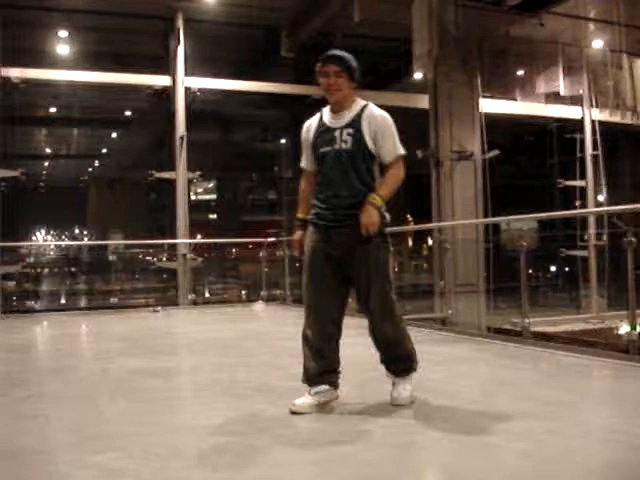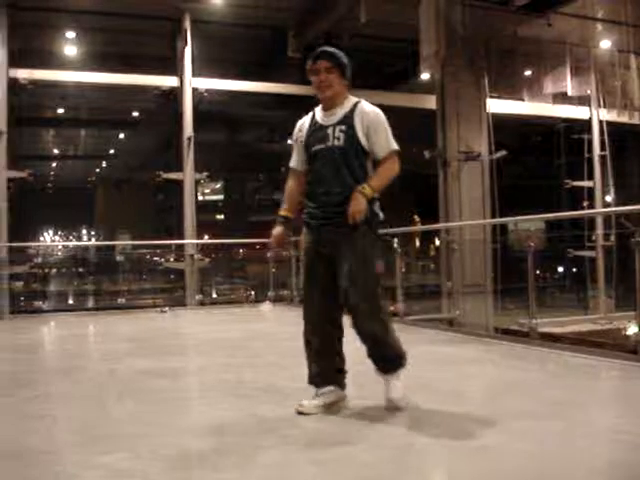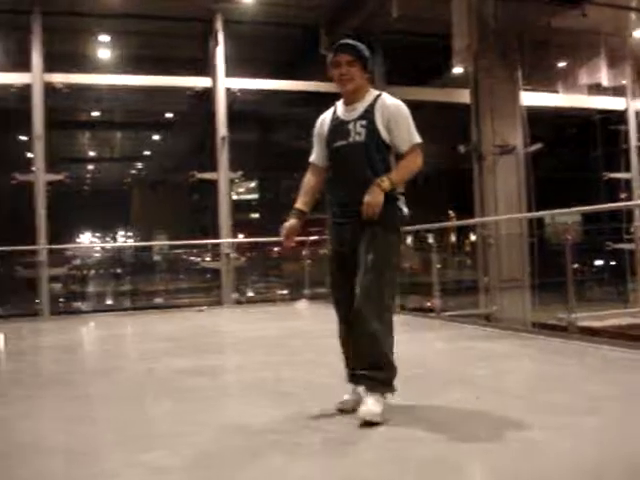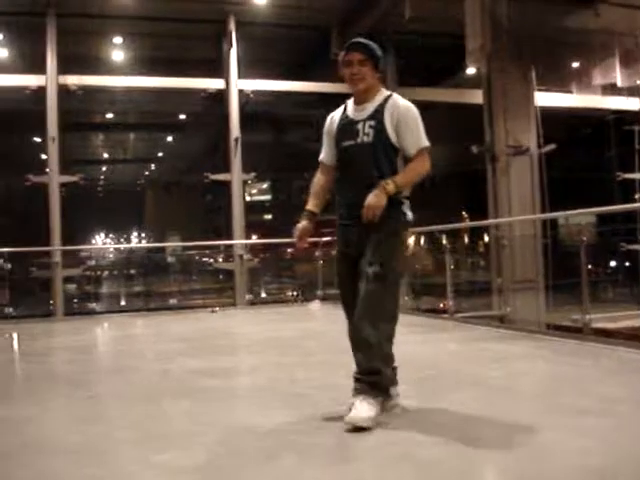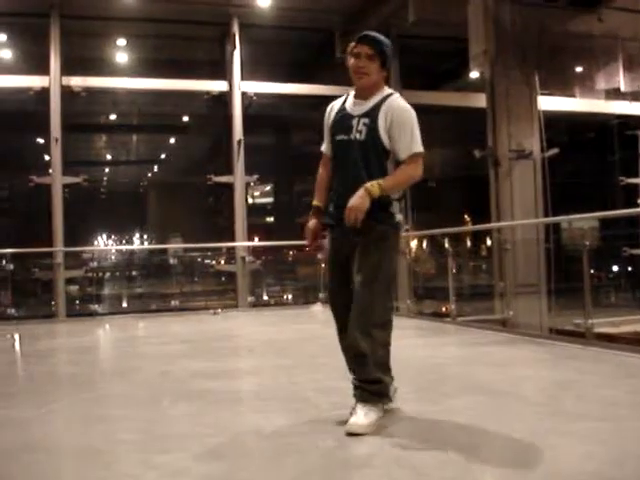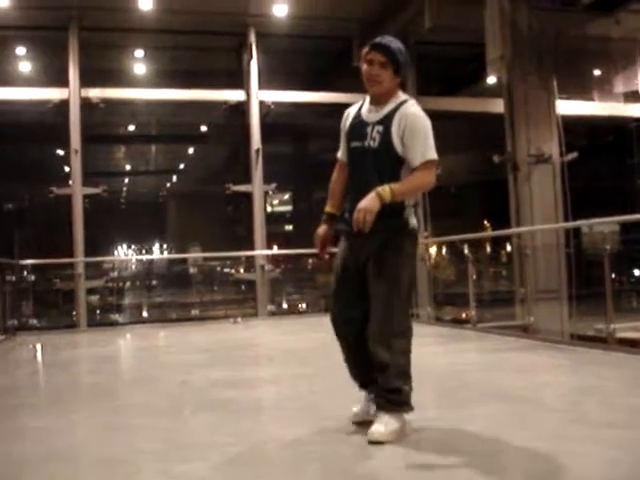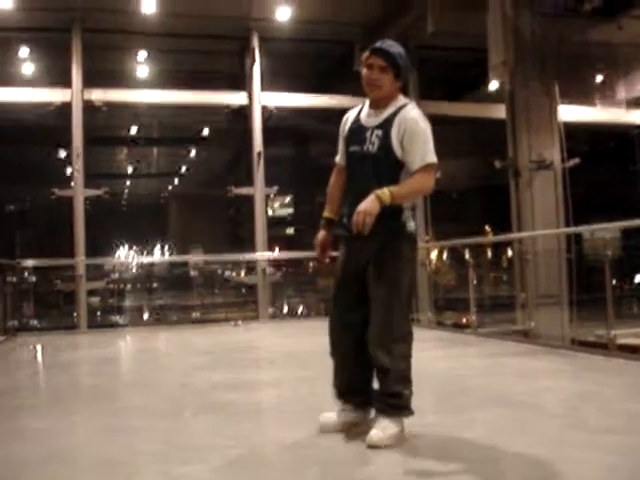
dt=0.2s
person 1, frame 1
left shoulder: (375, 118)
right shoulder: (312, 127)
left elbow: (396, 168)
left wrist: (374, 203)
right wrist: (301, 223)
left hip: (363, 227)
right hip: (322, 229)
left knee: (378, 304)
right knee: (318, 310)
left ankle: (402, 372)
right ankle: (321, 383)
person 1, frame 2
left shoulder: (367, 115)
right shoulder: (304, 126)
left elbow: (391, 164)
right elbow: (298, 176)
left wrist: (364, 193)
right wrist: (284, 219)
left hip: (356, 223)
right hip: (316, 226)
left knee: (361, 300)
right knee: (317, 309)
left ankle: (391, 368)
right ankle: (328, 385)
person 1, frame 3
left shoulder: (389, 108)
right shoulder: (326, 120)
left elbow: (414, 158)
right elbow: (316, 171)
left wrist: (382, 185)
right wrist: (298, 213)
left hip: (381, 219)
right hip: (341, 222)
left knee: (371, 301)
right knee: (347, 307)
left ankle: (377, 386)
right ankle: (363, 384)
person 1, frame 4
left shoulder: (399, 109)
right shoulder: (336, 119)
left elbow: (422, 162)
right elbow: (326, 172)
left wrist: (386, 189)
right wrist: (309, 215)
left hip: (386, 221)
right hip: (349, 224)
left knee: (374, 305)
right knee: (356, 308)
left ankle: (371, 392)
right ankle: (384, 385)
person 1, frame 5
left shoulder: (396, 109)
right shoulder: (335, 110)
left elbow: (413, 167)
left wrist: (370, 191)
right wrist: (316, 212)
left hip: (378, 224)
right hip: (340, 224)
left knee: (369, 312)
right knee: (342, 309)
left ankle: (372, 397)
right ankle: (377, 385)
person 1, frame 6
left shoulder: (410, 116)
right shoulder: (351, 116)
left elbow: (426, 176)
left wrist: (380, 195)
right wrist: (330, 218)
left hip: (393, 232)
right hip: (353, 232)
left knee: (388, 322)
right knee: (345, 315)
left ankle: (392, 407)
right ankle: (375, 391)
person 1, frame 7
left shoulder: (410, 120)
right shoulder: (350, 120)
left elbow: (425, 180)
left wrist: (380, 197)
right wrist: (327, 222)
left hip: (391, 237)
right hip: (352, 236)
left knee: (388, 327)
right knee: (344, 323)
left ankle: (391, 411)
right ankle: (355, 403)
